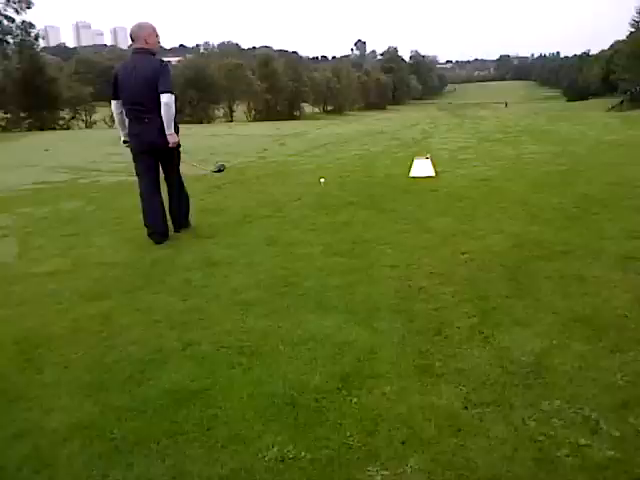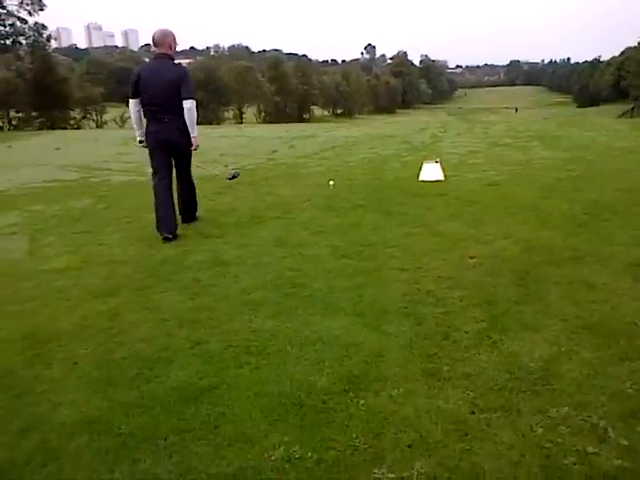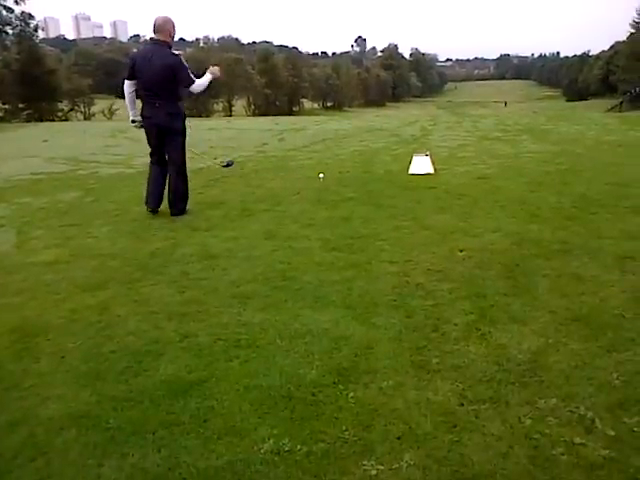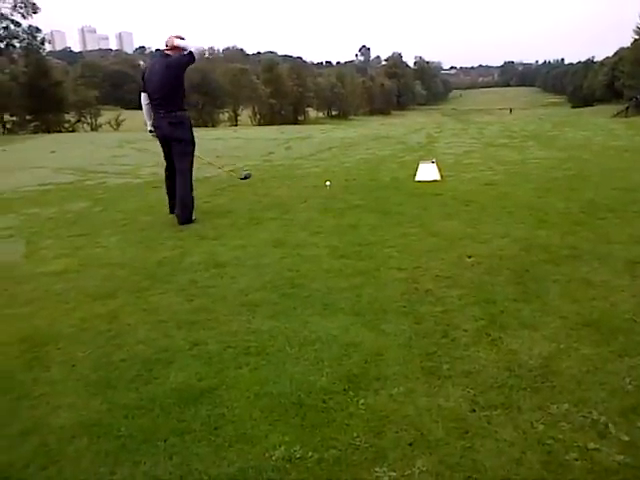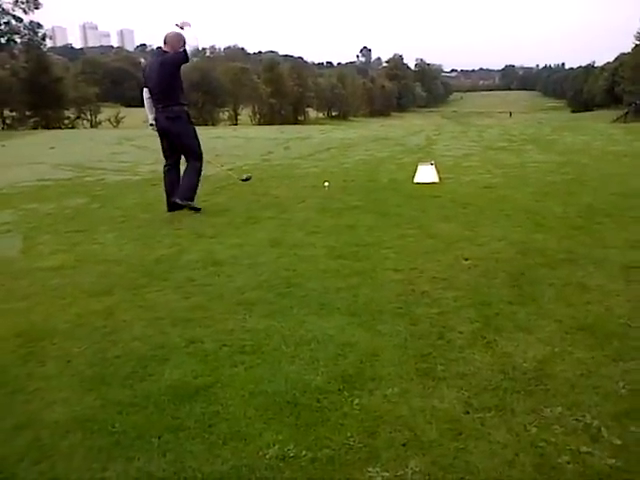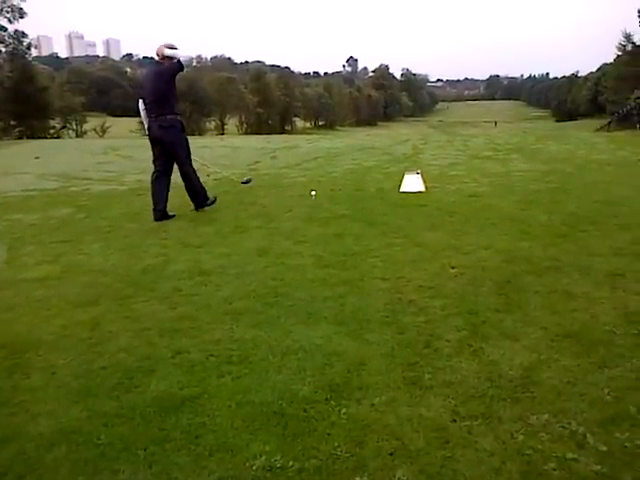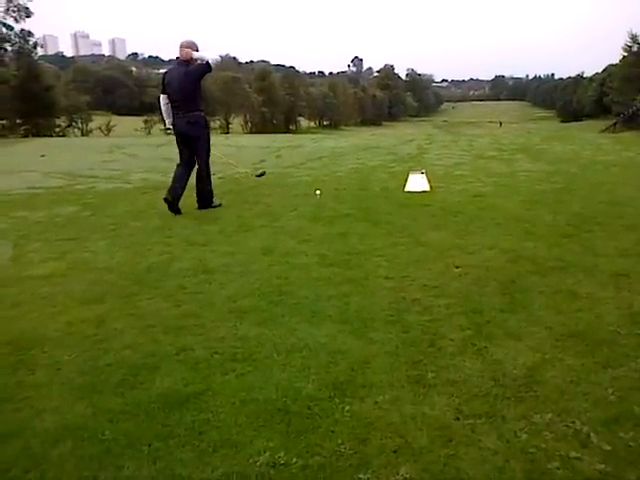
dt=0.4s
person 1, frame 1
left shoulder: (120, 70)
right shoulder: (159, 66)
left elbow: (116, 106)
right elbow: (167, 100)
left wrist: (124, 134)
right wrist: (171, 131)
left hip: (137, 133)
right hip: (161, 130)
left knee: (147, 183)
right knee: (173, 178)
left ankle: (158, 232)
right ankle: (180, 221)
person 1, frame 2
left shoulder: (140, 72)
right shoulder: (180, 72)
left elbow: (134, 106)
right elbow: (189, 105)
left wrist: (140, 134)
right wrist: (194, 134)
left hip: (155, 132)
right hip: (179, 130)
left knee: (161, 179)
right knee: (184, 175)
left ankle: (167, 228)
right ankle: (188, 215)
person 1, frame 3
left shoulder: (137, 56)
right shoulder: (173, 59)
left elbow: (128, 87)
right elbow: (195, 87)
left wrist: (134, 114)
right wrist: (210, 75)
left hip: (149, 115)
right hip: (171, 115)
left knee: (157, 159)
right knee: (176, 161)
left ankle: (152, 202)
right ankle: (177, 207)
person 1, frame 4
left shoulder: (149, 68)
right shoulder: (173, 64)
left elbow: (145, 99)
left wrist: (151, 124)
right wrist: (178, 42)
left hip: (160, 123)
right hip: (177, 122)
left knee: (171, 167)
right knee: (183, 170)
left ankle: (175, 205)
right ankle: (184, 214)
person 1, frame 5
left shoulder: (150, 65)
right shoulder: (169, 61)
left elbow: (146, 94)
left wrist: (152, 119)
right wrist: (187, 28)
left hip: (161, 118)
right hip: (177, 116)
left knee: (171, 161)
right knee: (194, 157)
left ankle: (173, 202)
right ankle: (184, 196)
person 1, frame 6
left shoulder: (146, 76)
right shoulder: (165, 72)
left elbow: (142, 105)
left wrist: (149, 128)
right wrist: (168, 51)
left hip: (154, 128)
right hip: (170, 125)
left knee: (160, 170)
right knee: (185, 166)
left ankle: (159, 211)
right ankle: (200, 200)
person 1, frame 7
left shoulder: (168, 74)
right shoulder: (192, 71)
left elbow: (163, 100)
left wrist: (169, 123)
right wrist: (195, 56)
left hip: (178, 123)
right hip: (195, 121)
left knee: (186, 162)
right knee: (203, 162)
left ankle: (172, 196)
right ankle: (205, 201)
